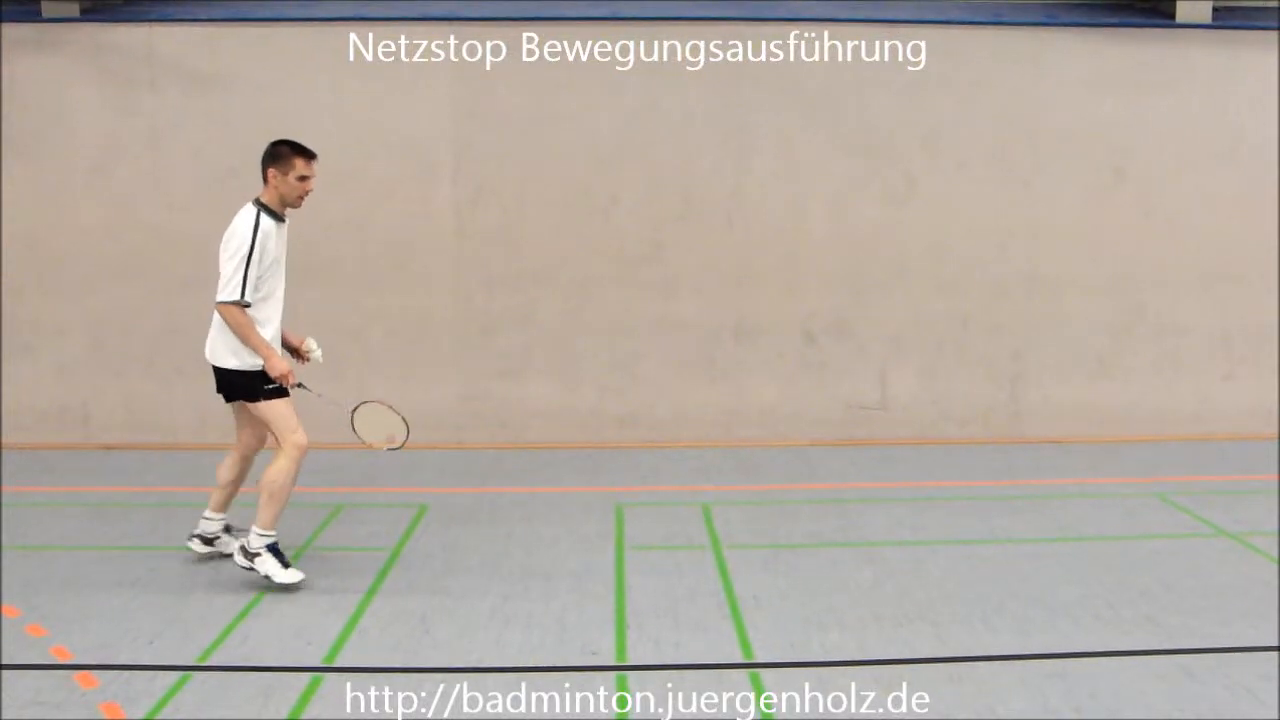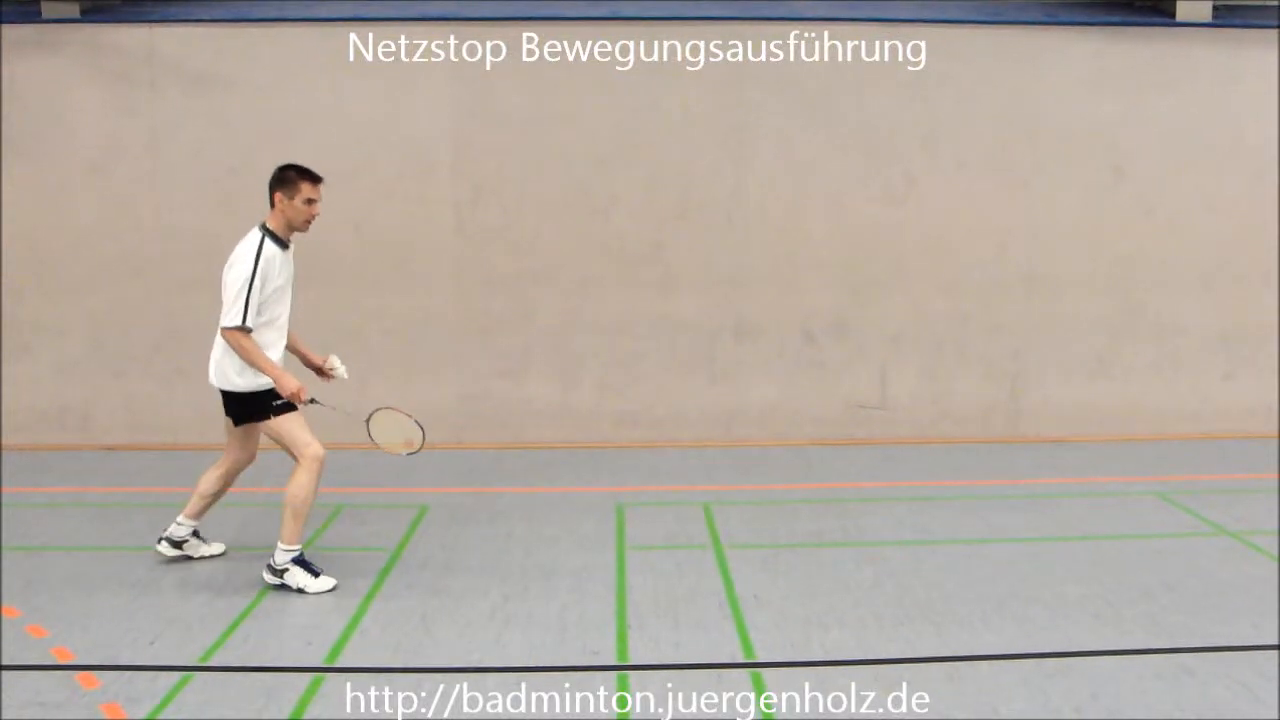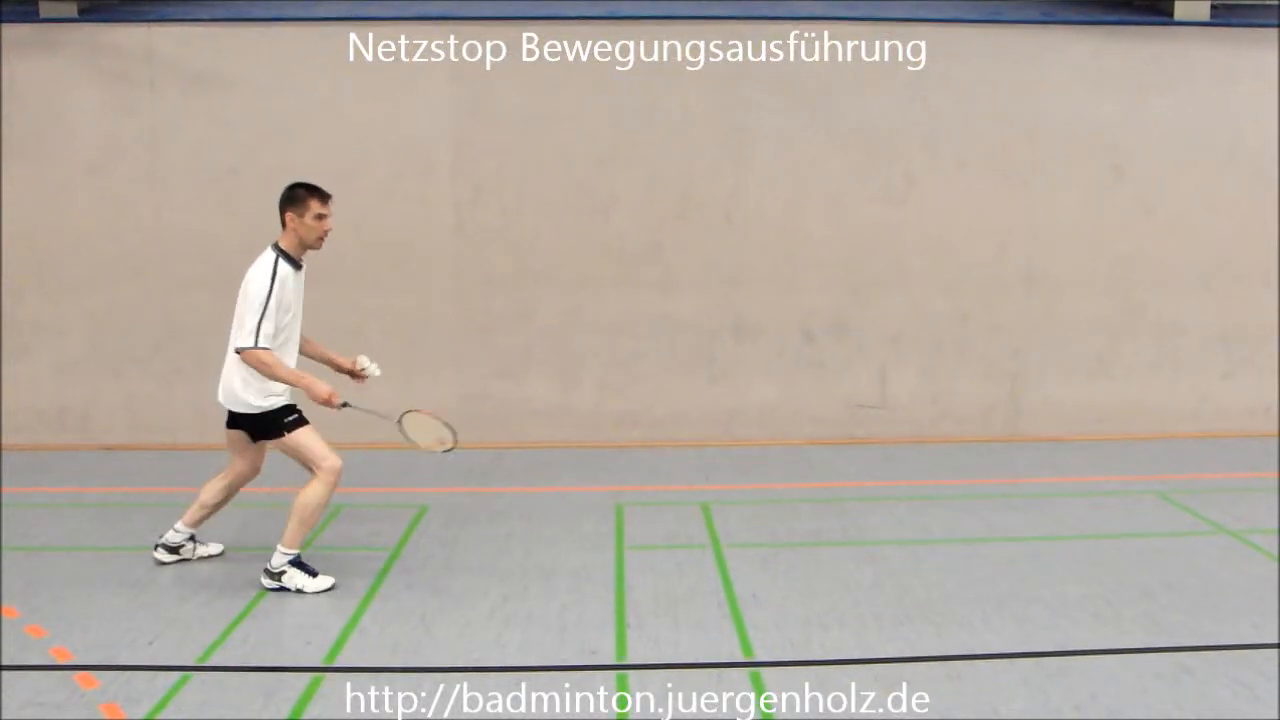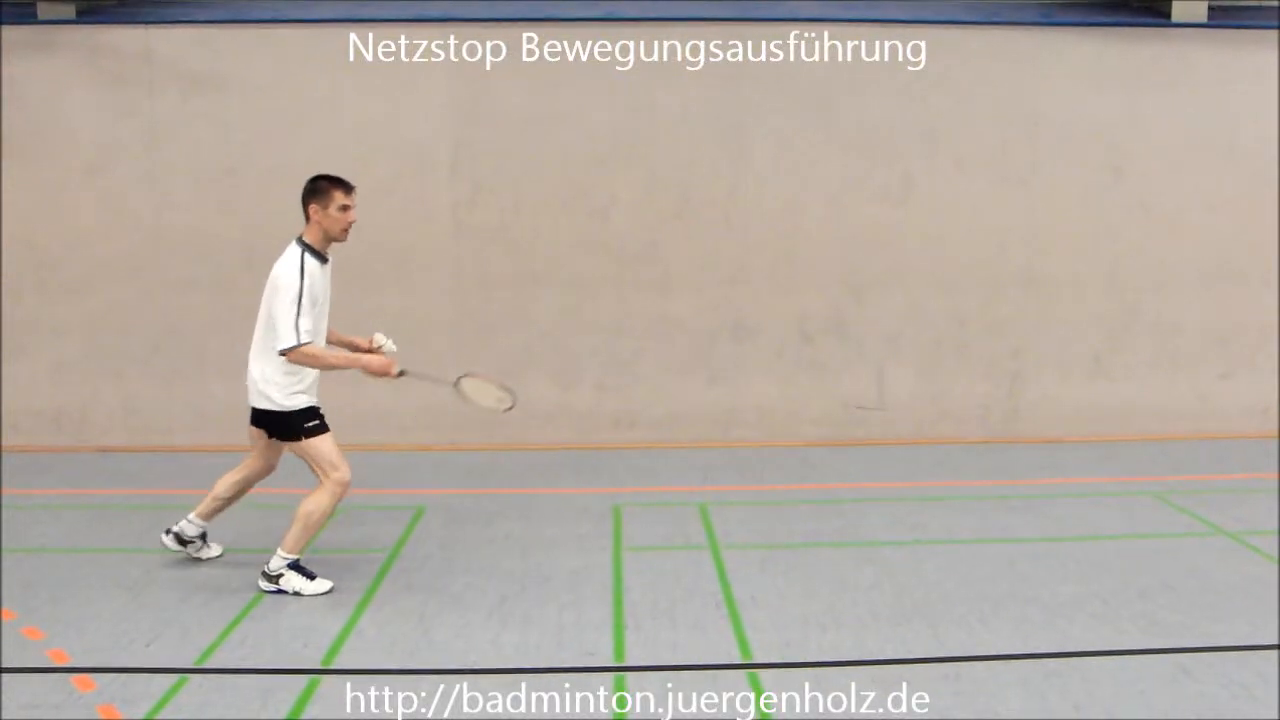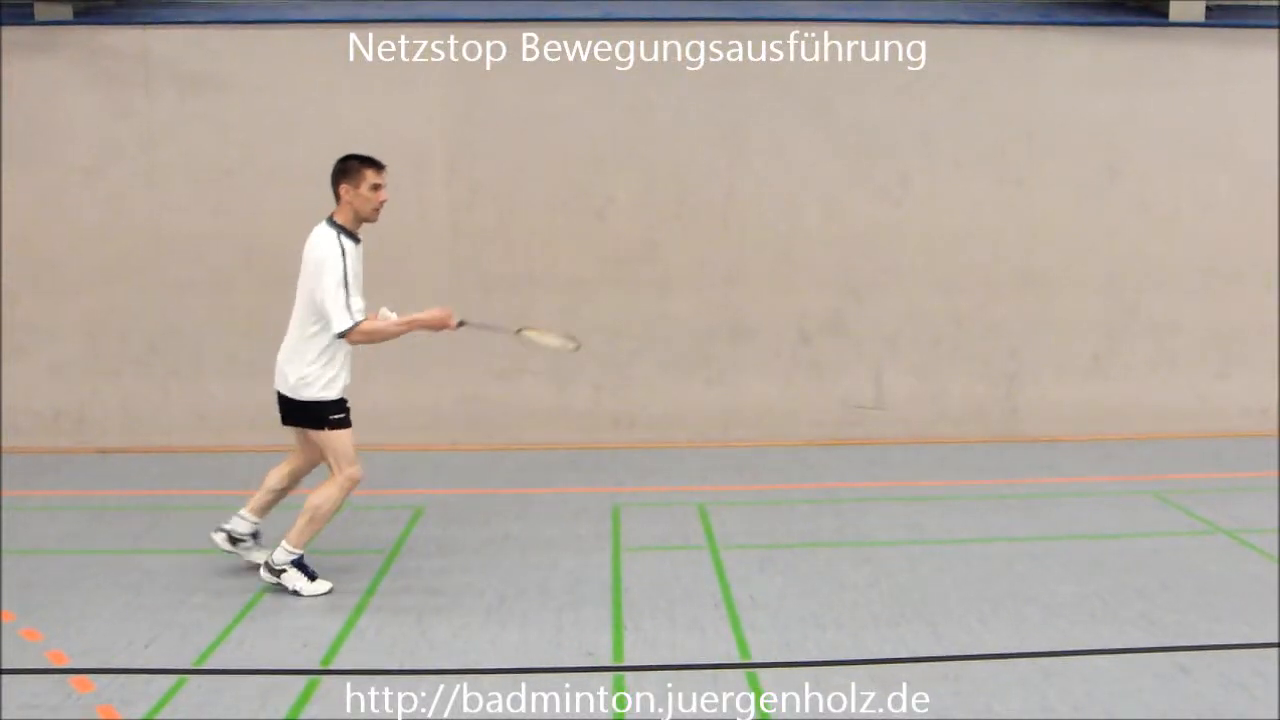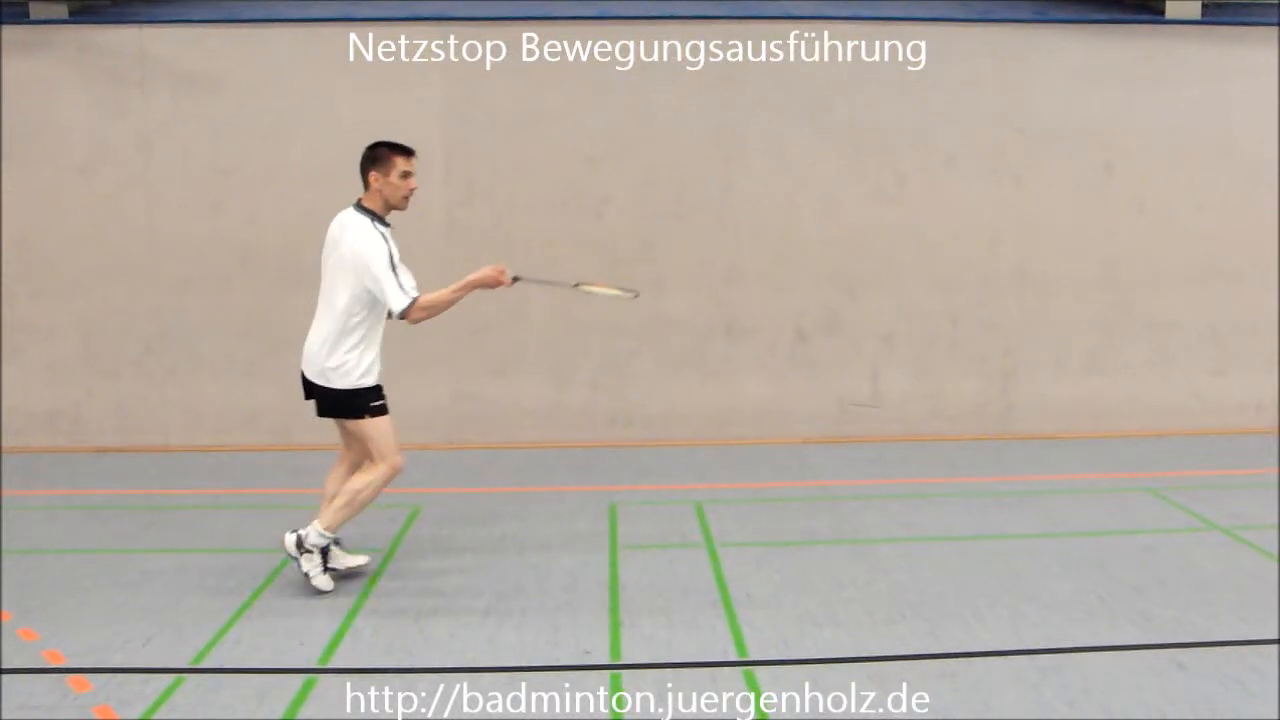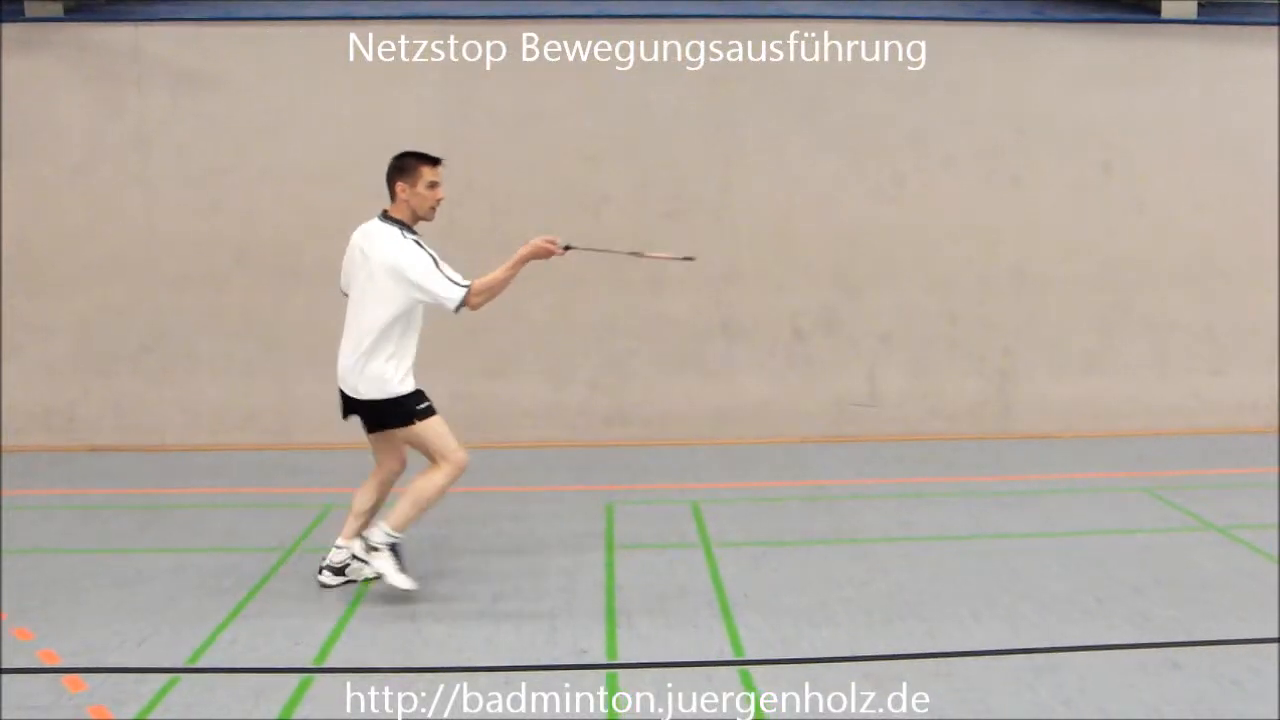
dt=0.4s
person 1, frame 1
left shoulder: (275, 223)
right shoulder: (251, 228)
right elbow: (227, 304)
left wrist: (285, 338)
right wrist: (270, 354)
left hip: (251, 357)
right hip: (245, 360)
left knee: (250, 443)
right knee: (294, 443)
left ankle: (210, 529)
right ankle: (259, 545)
person 1, frame 2
left shoulder: (281, 248)
right shoulder: (255, 255)
right elbow: (232, 329)
left wrist: (307, 356)
right wrist: (279, 375)
left hip: (250, 378)
right hip: (249, 380)
left knee: (238, 458)
right knee: (311, 455)
left ankle: (179, 534)
right ankle: (284, 562)
person 1, frame 3
left shoulder: (292, 267)
right shoulder: (270, 275)
right elbow: (250, 350)
left wrist: (335, 361)
right wrist: (308, 384)
left hip: (250, 394)
right hip: (260, 398)
left knee: (242, 470)
right knee: (328, 467)
left ankle: (176, 539)
right ankle: (282, 566)
person 1, frame 4
left shoulder: (315, 260)
right shoulder: (297, 271)
right elbow: (295, 350)
left wrist: (353, 342)
right wrist: (360, 363)
left hip: (276, 391)
right hip: (285, 396)
left knee: (258, 466)
right knee: (336, 477)
left ankle: (188, 530)
right ankle: (280, 569)
person 1, frame 5
left shoulder: (332, 237)
right shoulder: (335, 252)
right elbow: (352, 332)
left wrist: (378, 320)
right wrist: (418, 322)
left hip: (305, 376)
right hip: (314, 382)
left knee: (306, 458)
right knee: (347, 473)
left ankle: (240, 527)
right ankle: (283, 561)
person 1, frame 6
left shoulder: (345, 222)
right shoulder: (371, 240)
right elbow: (413, 310)
left wrist: (381, 306)
right wrist: (474, 282)
left hip: (327, 363)
right hip: (346, 371)
left knee: (357, 453)
right knee: (387, 462)
left ankle: (320, 544)
right ankle: (313, 537)
person 1, frame 7
left shoulder: (365, 235)
right shoulder: (407, 252)
left elbow: (349, 288)
right elbow: (472, 297)
right wrist: (524, 256)
left hip: (360, 377)
right hip: (384, 383)
left knee: (389, 466)
right knee: (451, 460)
left ankle: (340, 558)
right ankle: (383, 540)
